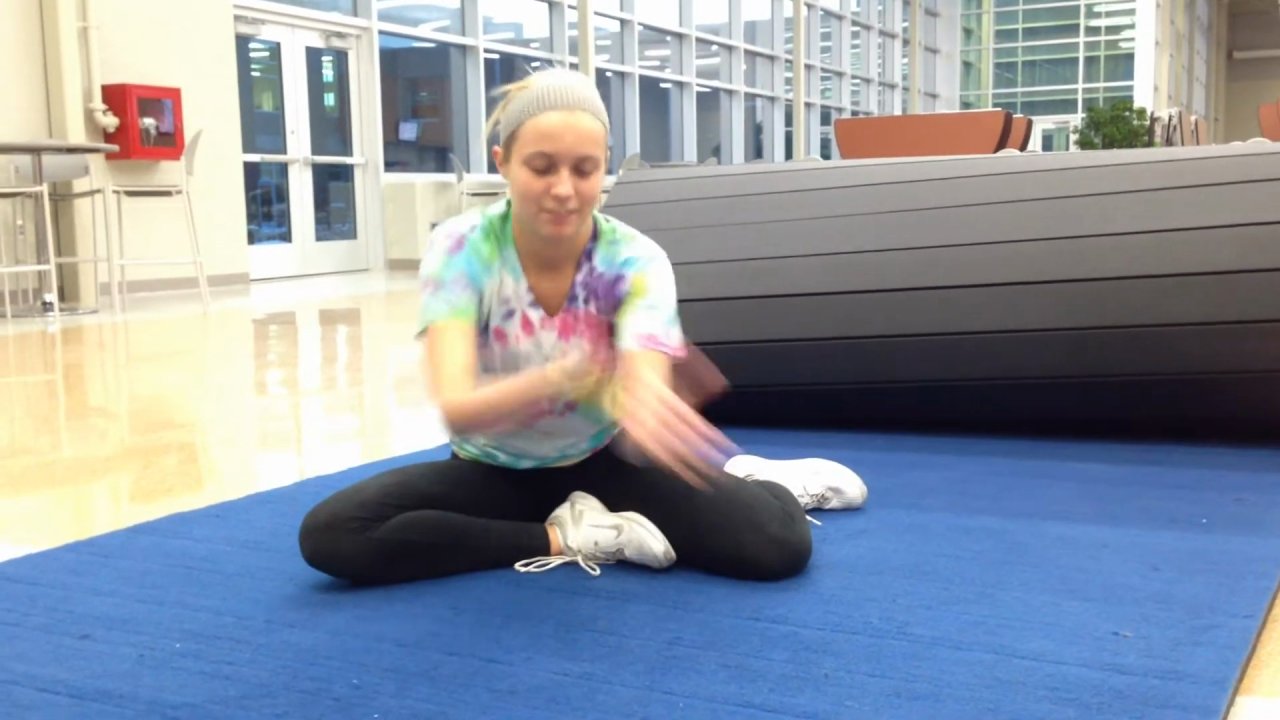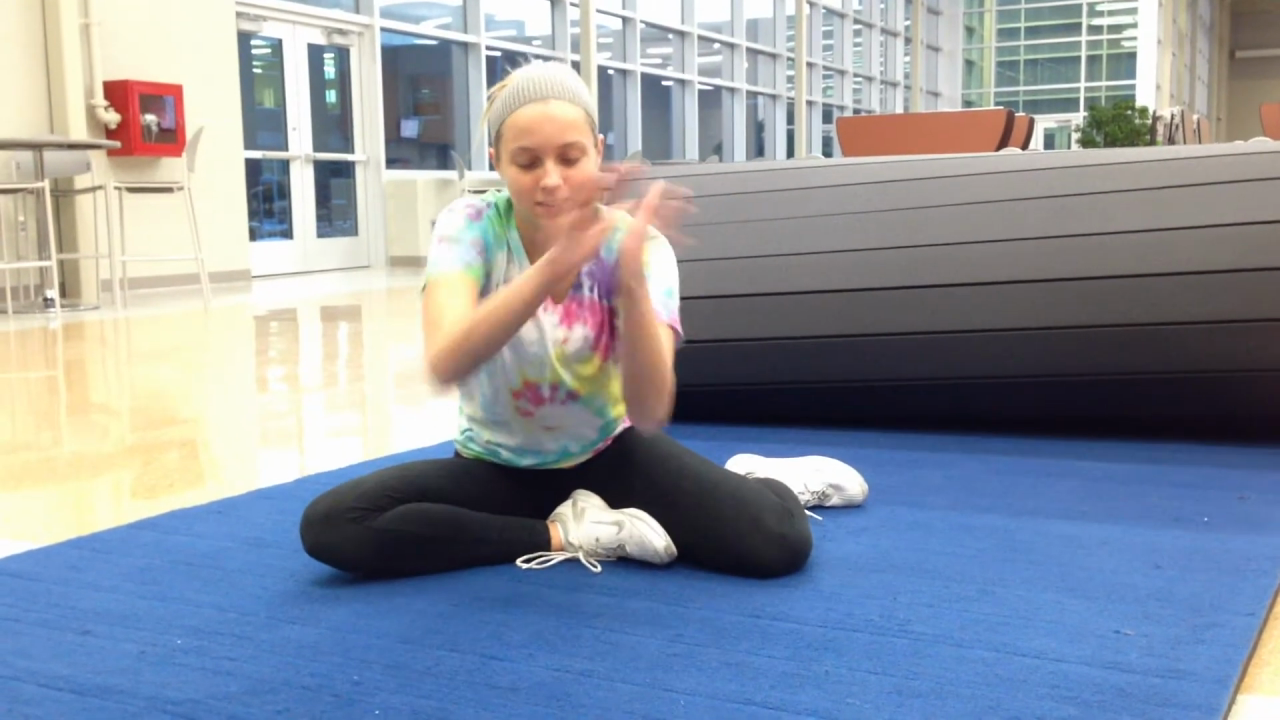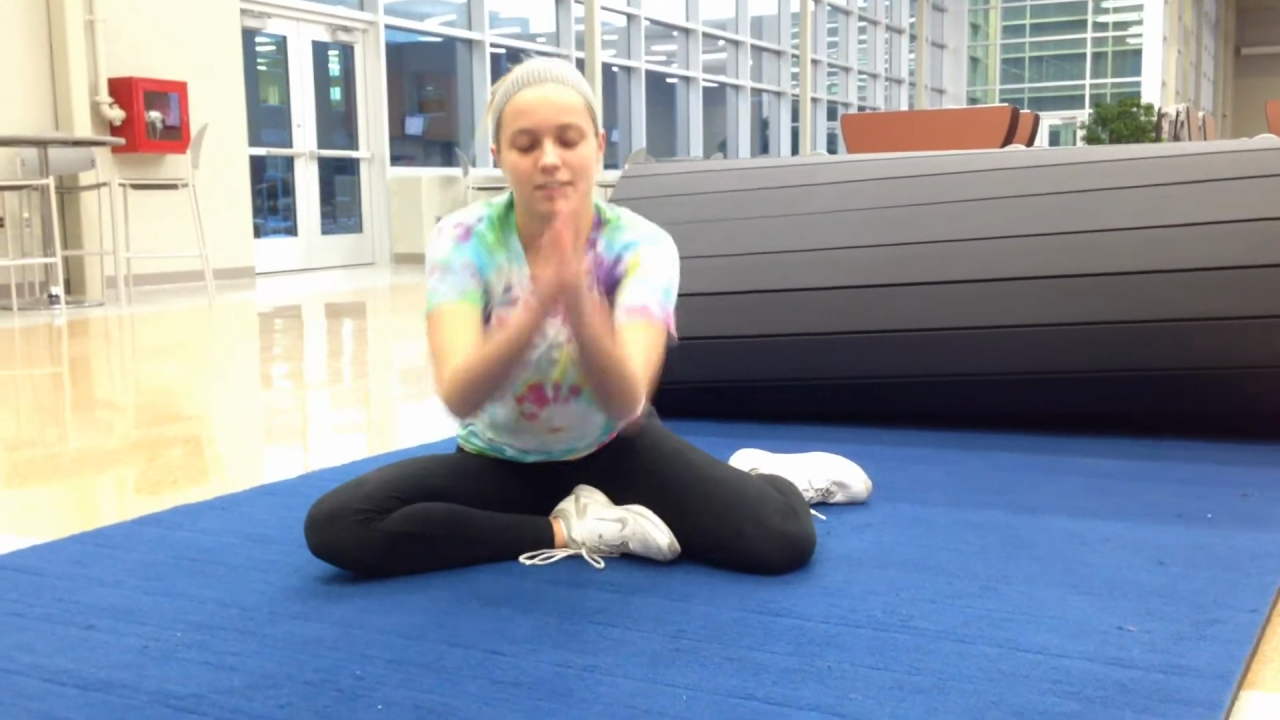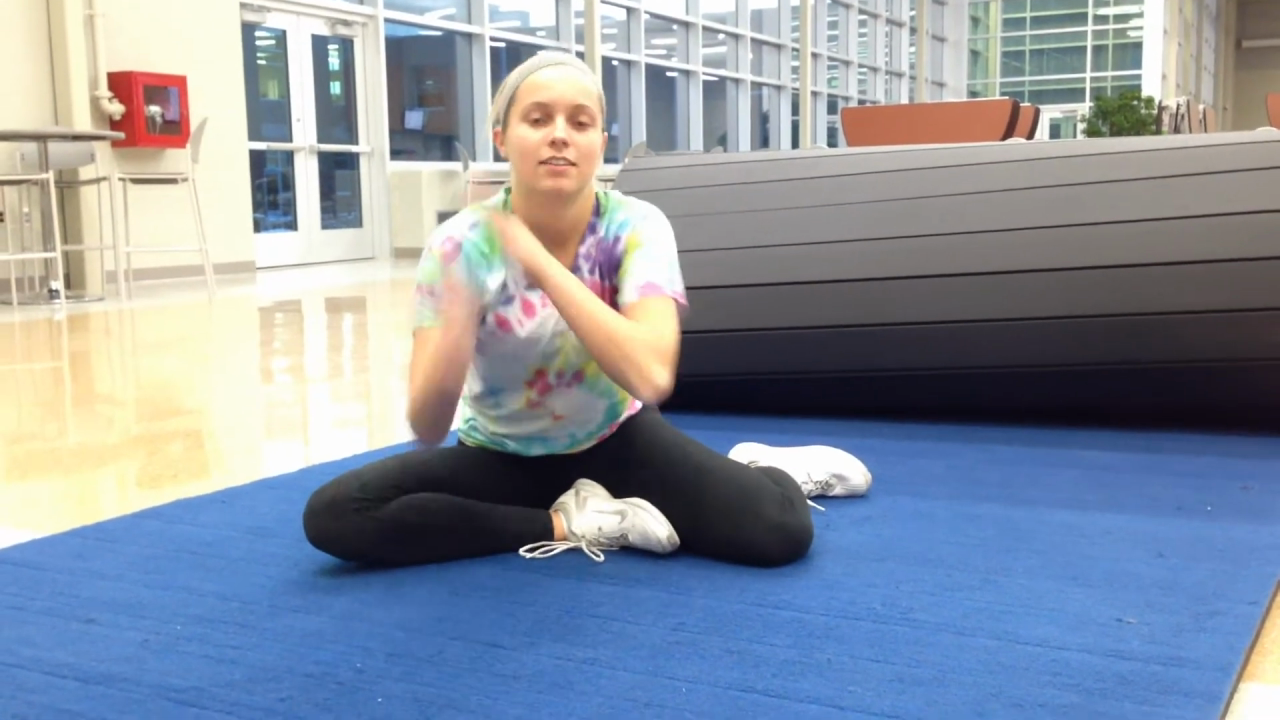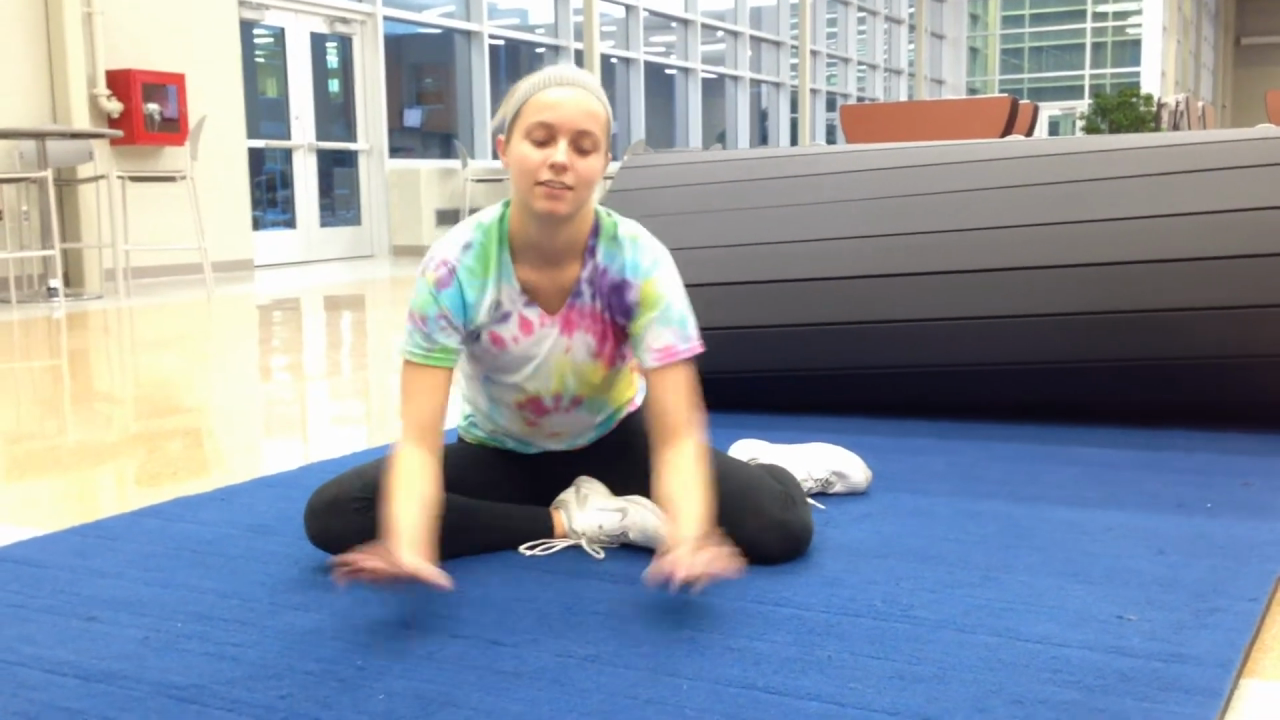
dt=0.4s
person 1, frame 1
left shoulder: (636, 263)
right shoulder: (460, 248)
left elbow: (647, 402)
right elbow: (457, 410)
left wrist: (642, 415)
right wrist: (564, 373)
left hip: (604, 459)
right hip: (492, 470)
left knee: (771, 544)
right knee: (329, 534)
right ankle: (569, 538)
person 1, frame 2
left shoulder: (639, 247)
right shoulder: (467, 228)
left elbow: (649, 413)
right elbow: (444, 364)
left wrist: (633, 284)
right wrist: (553, 268)
left hip: (611, 453)
right hip: (495, 465)
left knee: (780, 539)
right knee: (329, 526)
left ankle: (760, 478)
right ankle: (569, 535)
person 1, frame 3
left shoulder: (641, 245)
right shoulder: (463, 241)
left elbow: (625, 399)
right elbow: (458, 396)
left wrist: (578, 296)
right wrist: (541, 300)
left hip: (614, 451)
right hip: (498, 463)
left knee: (784, 536)
right knee: (334, 526)
left ankle: (759, 474)
right ankle: (572, 531)
person 1, frame 4
left shoulder: (636, 229)
right shoulder: (461, 245)
left elbow: (651, 376)
right elbow: (428, 426)
left wrist: (545, 268)
right wrist: (446, 361)
left hip: (615, 440)
right hip: (497, 455)
left knee: (780, 528)
right knee: (332, 517)
right ankle: (572, 524)
person 1, frame 5
left shoulder: (639, 262)
right shoulder: (454, 264)
left elbow: (678, 433)
right elbow: (418, 438)
left wrist: (688, 536)
right wrist: (405, 546)
left hip: (613, 440)
right hip: (496, 455)
left knee: (782, 527)
right knee: (332, 517)
left ankle: (759, 467)
right ankle: (571, 520)
